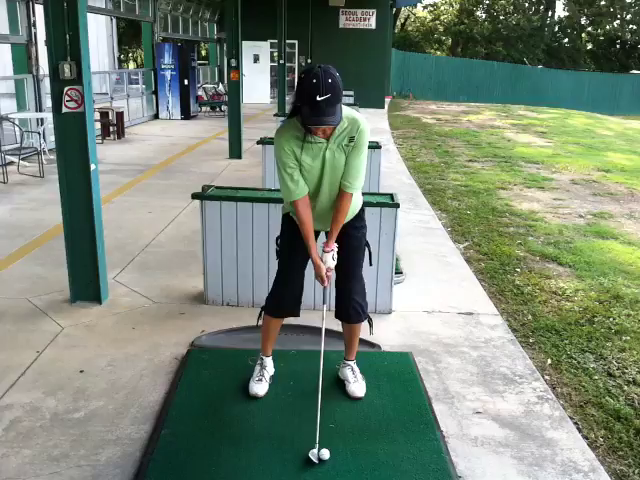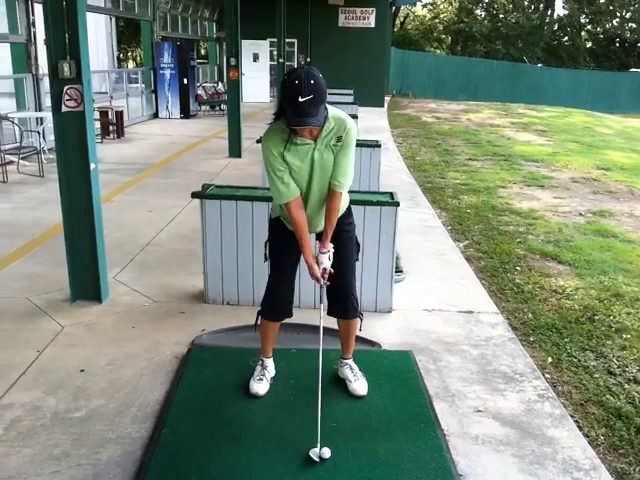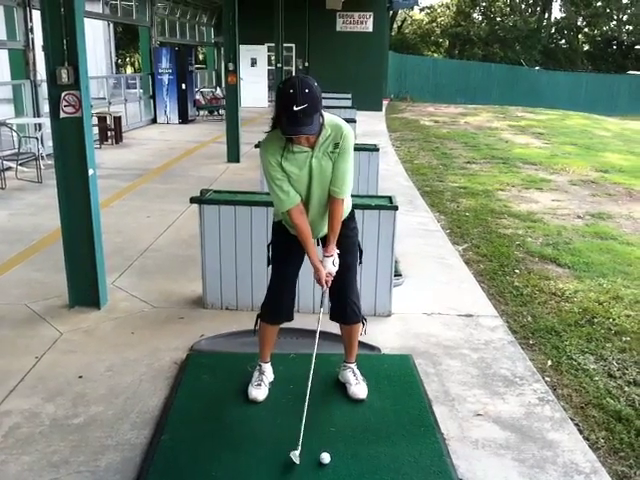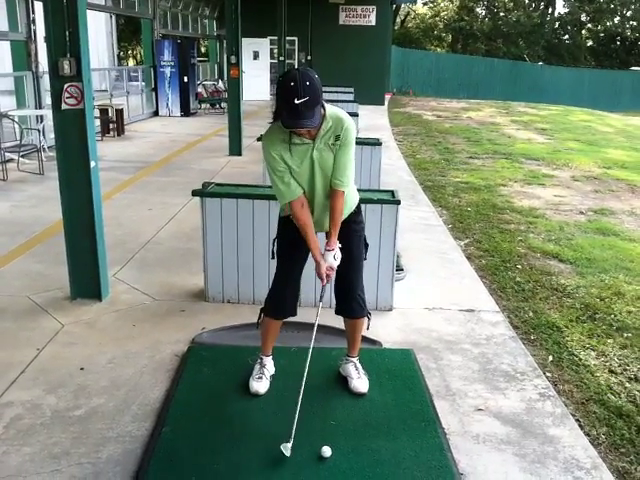
dt=0.7s
person 1, frame 1
left shoulder: (357, 128)
right shoulder: (286, 136)
left elbow: (348, 190)
right elbow: (299, 199)
left wrist: (332, 243)
right wrist: (314, 255)
left hip: (348, 218)
right hip: (299, 218)
left knee: (352, 294)
right knee: (284, 289)
left ankle: (349, 364)
right ankle: (265, 361)
person 1, frame 2
left shoulder: (344, 127)
right shoulder: (273, 140)
left elbow: (337, 189)
right elbow: (291, 202)
left wrist: (326, 243)
right wrist: (308, 256)
left hip: (335, 216)
right hip: (287, 221)
left knee: (345, 291)
right knee: (277, 292)
left ankle: (347, 362)
right ankle: (266, 362)
person 1, frame 3
left shoulder: (341, 134)
right shoulder: (271, 149)
left elbow: (337, 197)
right elbow: (294, 210)
left wrist: (331, 250)
right wrist: (315, 261)
left hip: (339, 221)
right hip: (290, 226)
left knee: (347, 295)
right knee: (278, 295)
left ankle: (349, 366)
right ankle: (264, 367)
person 1, frame 4
left shoulder: (342, 125)
right shoulder: (273, 141)
left elbow: (339, 189)
right elbow: (297, 202)
left wrist: (332, 243)
right wrist: (317, 256)
left hip: (344, 214)
right hip: (296, 219)
left knee: (352, 290)
right knee: (282, 289)
left ankle: (351, 361)
right ankle: (265, 360)
